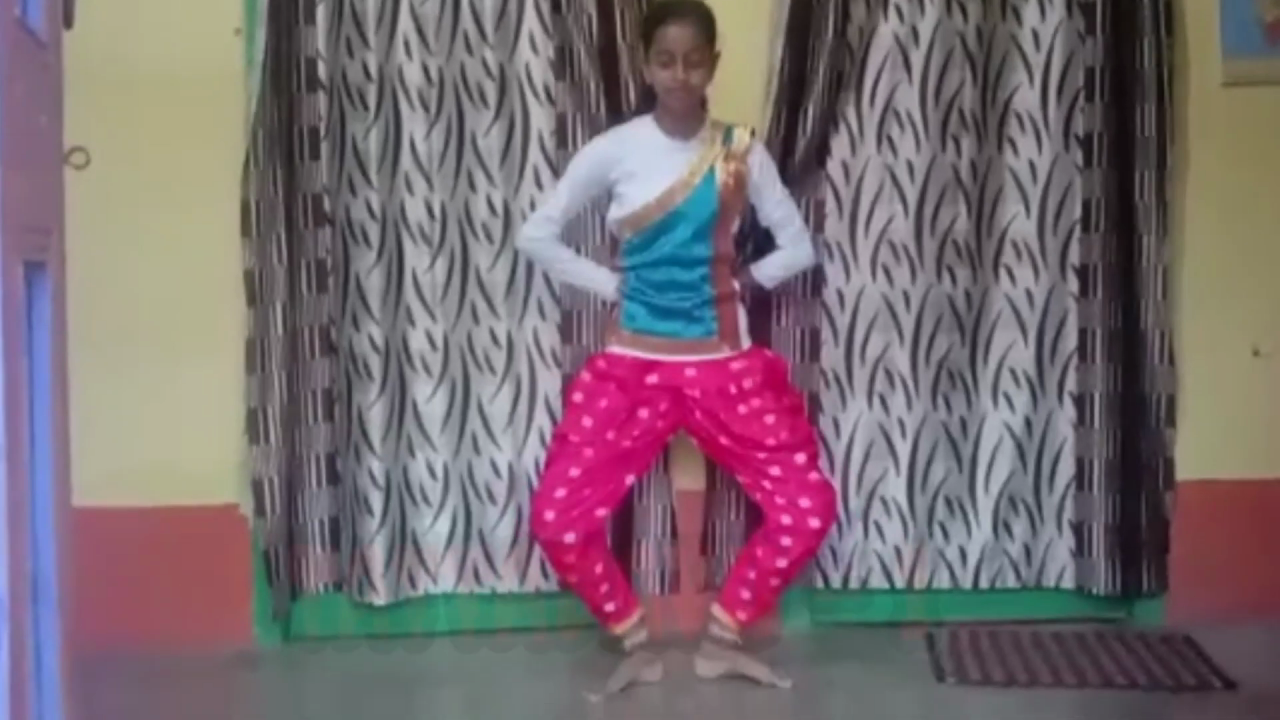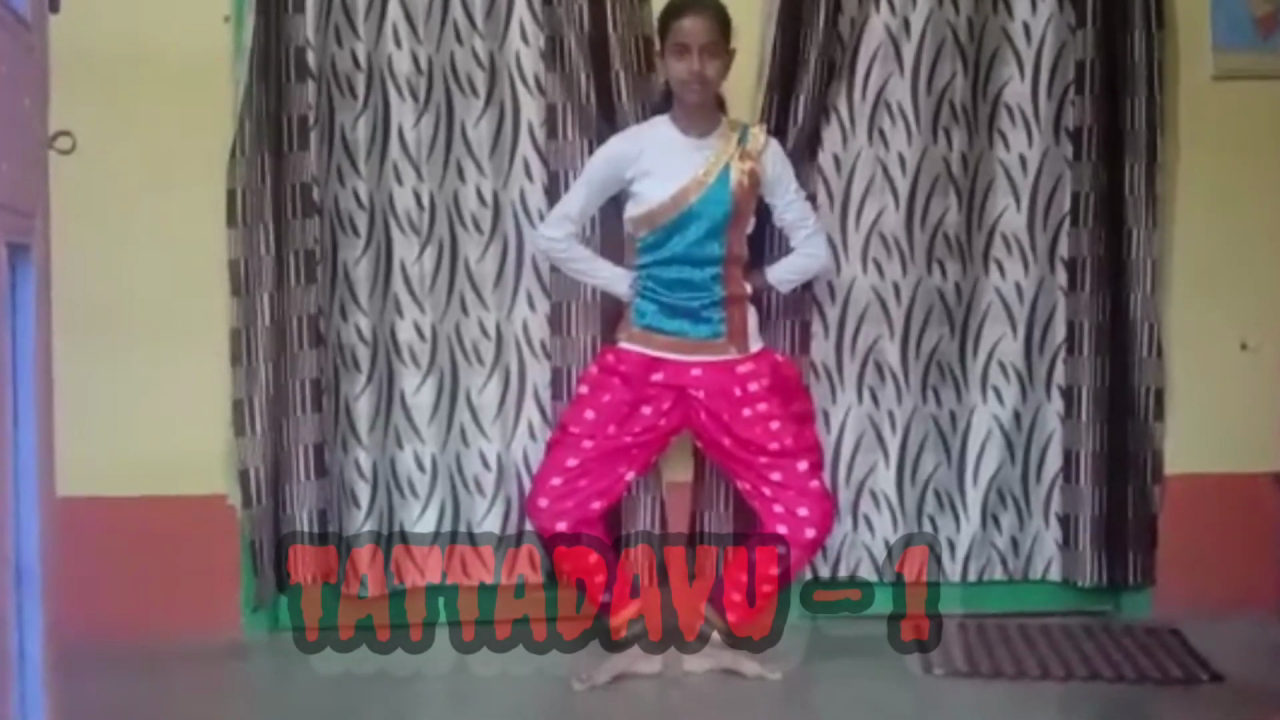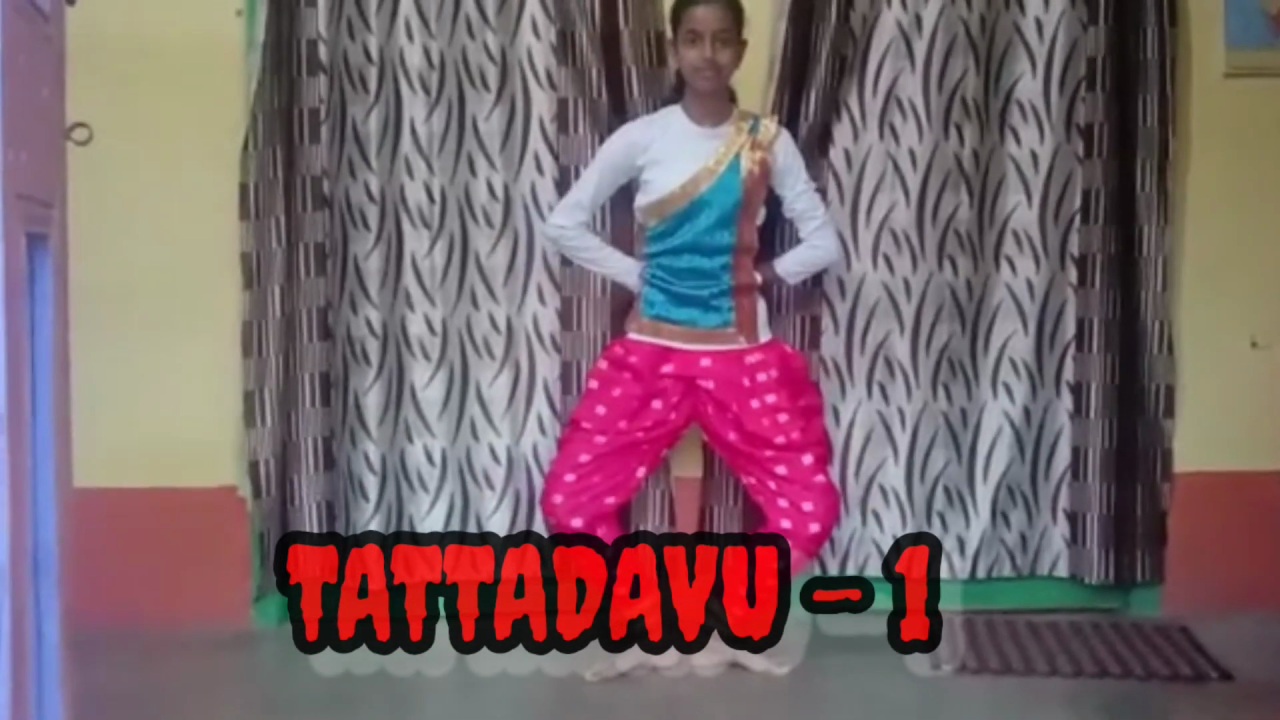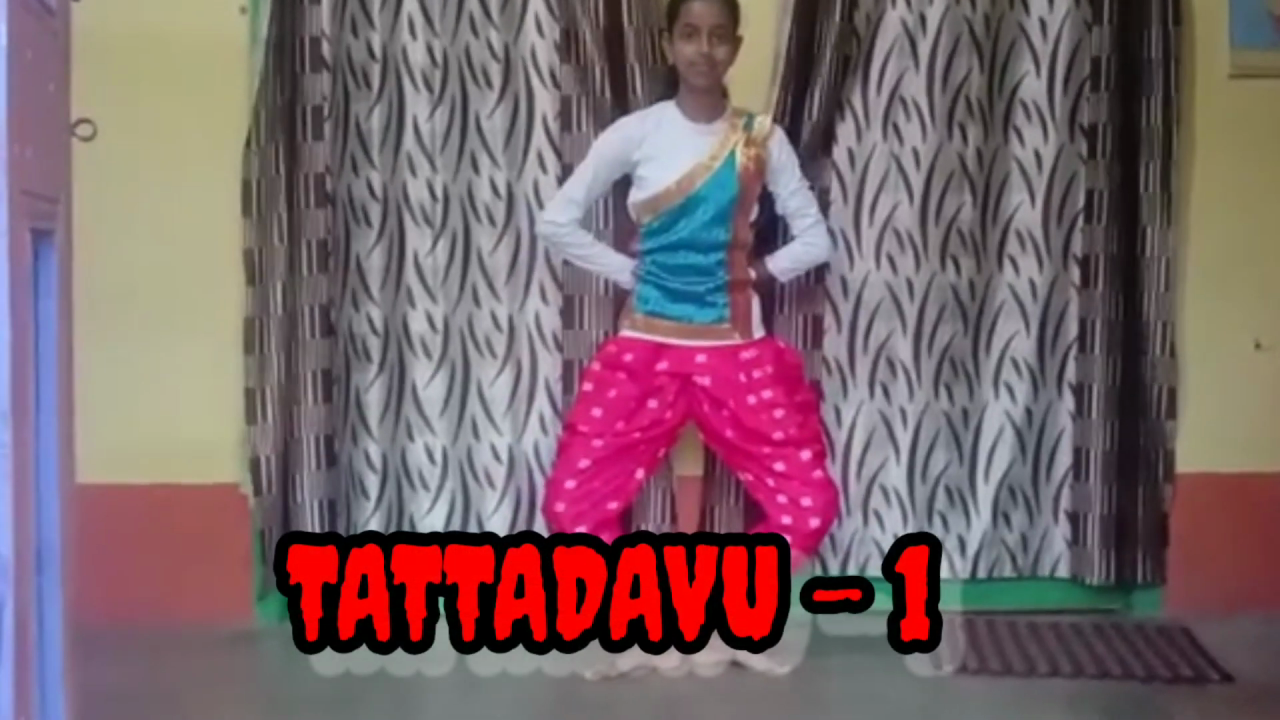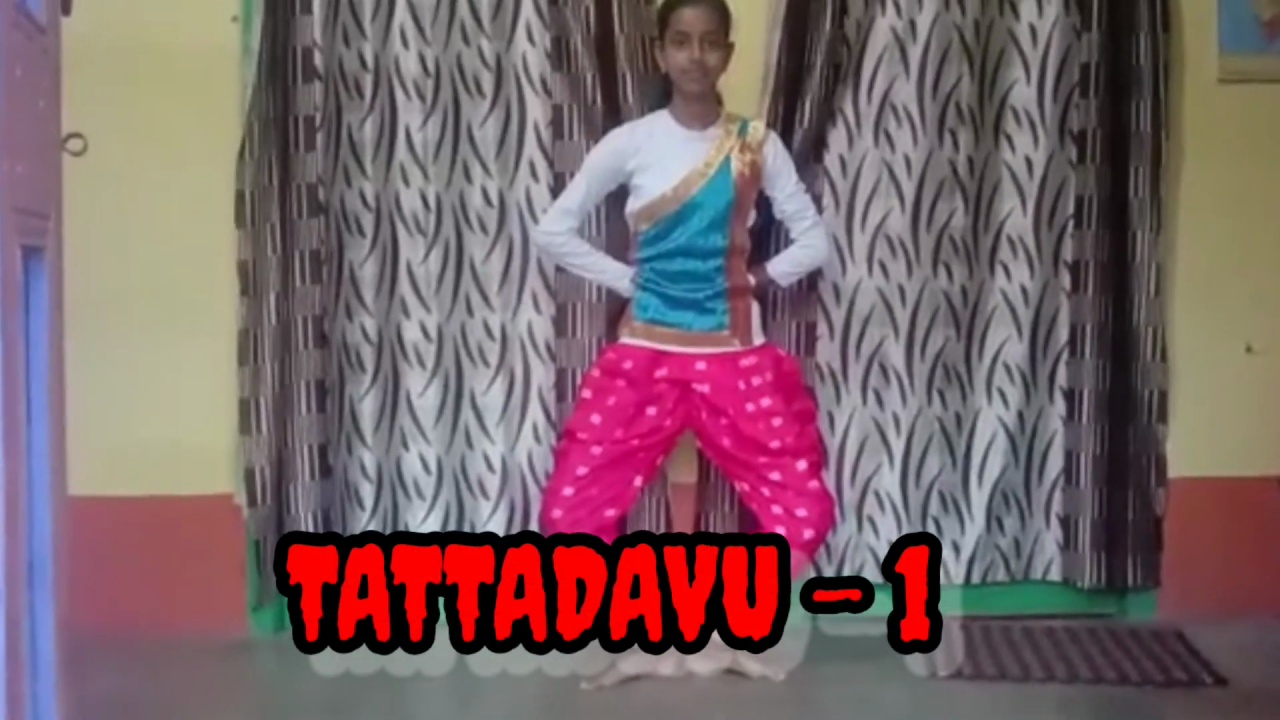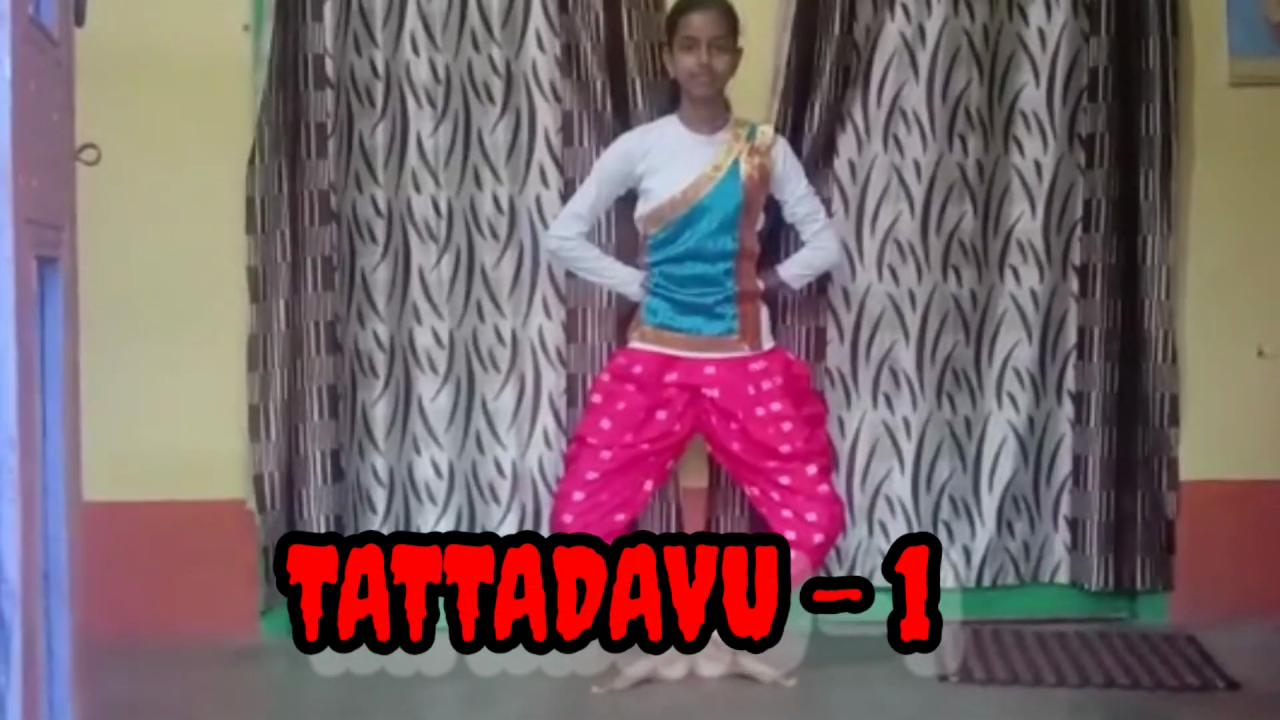
dt=0.5s
person 1, frame 1
left shoulder: (741, 152)
right shoulder: (612, 151)
left elbow: (799, 246)
right elbow: (535, 235)
left wrist: (741, 279)
right wrist: (611, 285)
left hip: (724, 363)
right hip: (633, 365)
left knee: (809, 506)
right knee: (559, 519)
left ankle: (721, 637)
right ankle: (636, 643)
person 1, frame 2
left shoulder: (758, 152)
right shoulder: (630, 148)
left elbow: (814, 251)
right elbow: (553, 236)
left wrist: (753, 281)
right wrist: (626, 283)
left hip: (733, 364)
right hip: (642, 361)
left knee: (806, 514)
right knee: (555, 506)
left ankle: (717, 632)
person 1, frame 3
left shoulder: (769, 141)
right shoulder: (641, 137)
left elbow: (824, 242)
right elbow: (563, 224)
left wrist: (764, 274)
right wrist: (636, 273)
left hip: (742, 354)
right hip: (652, 352)
left knee: (811, 507)
right knee: (570, 500)
person 1, frame 4
left shoulder: (762, 138)
right shoulder: (634, 133)
left elbow: (816, 239)
right elbow: (555, 221)
left wrist: (757, 271)
right wrist: (628, 271)
left hip: (736, 351)
right hip: (646, 349)
left knee: (809, 502)
right knee: (571, 506)
person 1, frame 5
left shoulder: (757, 144)
right shoulder: (630, 142)
left elbow: (815, 242)
right elbow: (553, 232)
left wrist: (757, 277)
right wrist: (628, 279)
left hip: (734, 357)
right hip: (645, 356)
left knee: (806, 511)
right knee: (569, 513)
person 1, frame 6
left shoulder: (766, 149)
right shoulder: (639, 147)
left elbow: (825, 243)
right elbow: (563, 236)
left wrist: (767, 282)
right wrist: (638, 283)
left hip: (745, 361)
right hip: (655, 360)
left knee: (815, 515)
right knee: (580, 518)
